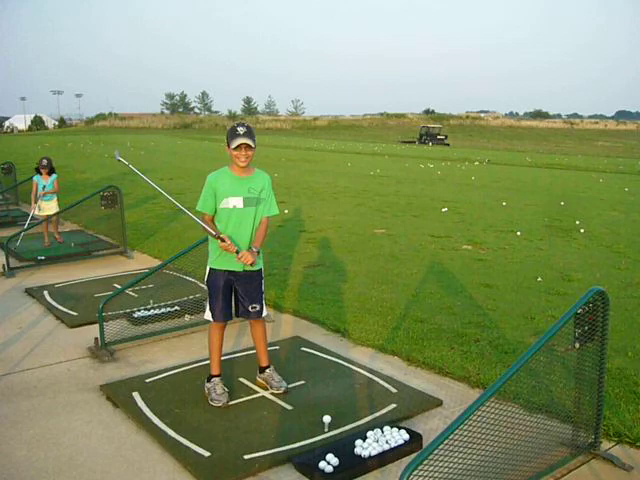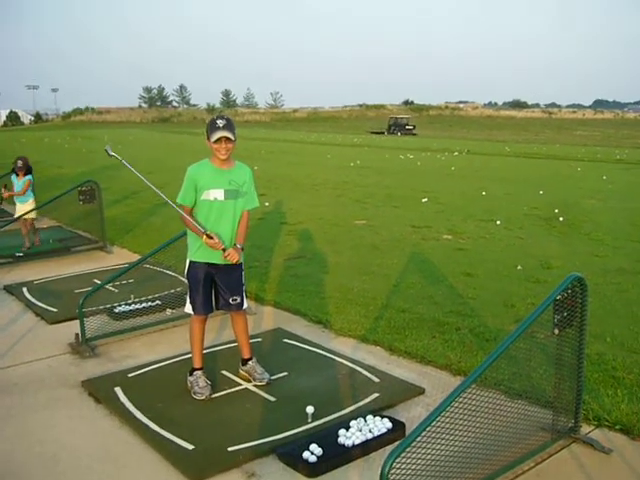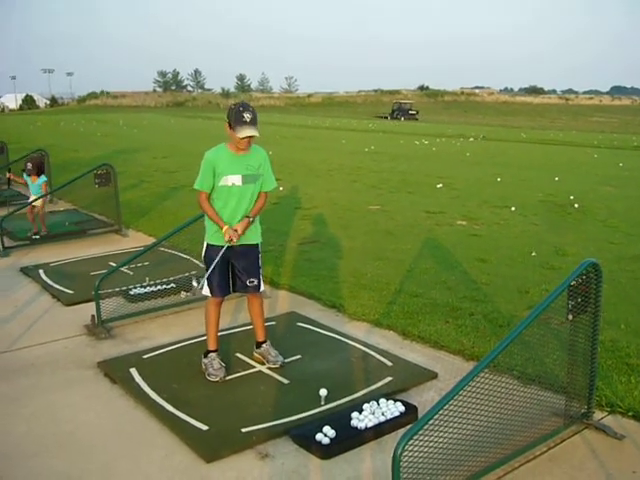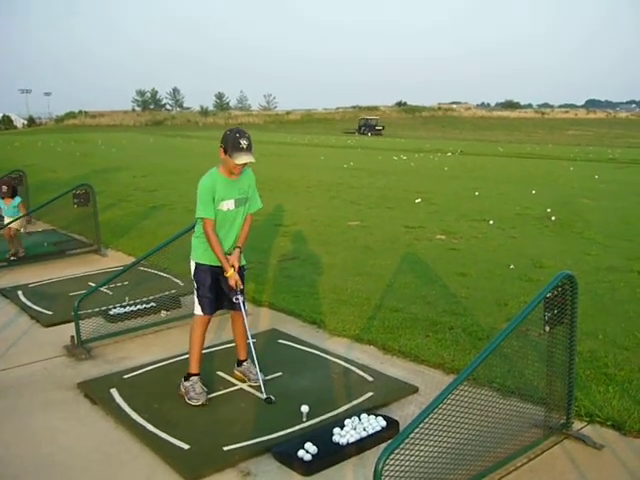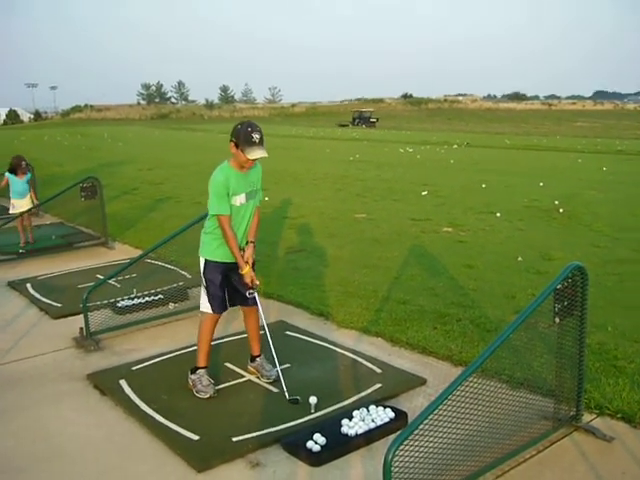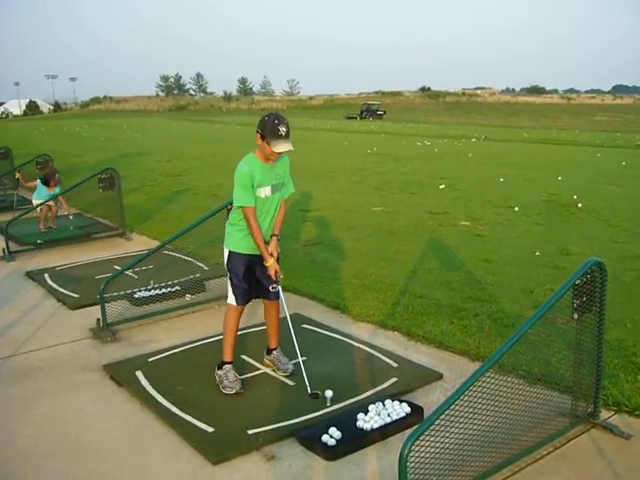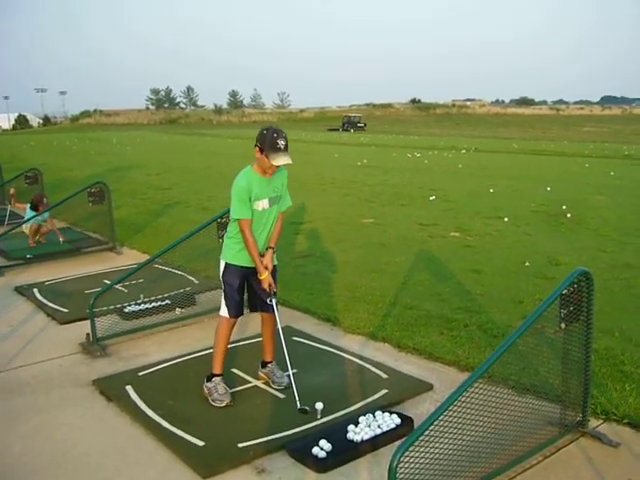
dt=0.7s
person 1, frame 1
left shoulder: (263, 180)
right shoulder: (215, 180)
left elbow: (264, 220)
right elbow: (206, 220)
left wrist: (254, 249)
right wrist: (220, 239)
left hip: (251, 263)
right hip: (220, 264)
left knee: (257, 317)
right knee: (218, 320)
left ankle: (265, 371)
right ankle: (214, 379)
person 1, frame 2
left shoulder: (244, 172)
right shoulder: (196, 172)
left elbow: (245, 214)
right elbow: (184, 213)
left wrist: (238, 247)
right wrist: (204, 236)
left hip: (231, 257)
right hip: (200, 256)
left knee: (238, 309)
right knee: (199, 313)
left ankle: (247, 362)
right ankle: (197, 372)
person 1, frame 3
left shoulder: (261, 155)
right shoulder: (213, 157)
left elbow: (263, 195)
right elbow: (203, 200)
left wrist: (247, 220)
right wrist: (225, 228)
left hip: (249, 238)
right hip: (217, 239)
left knee: (254, 291)
right knee: (216, 295)
left ankle: (261, 345)
right ankle: (211, 354)
person 1, frame 4
left shoulder: (249, 177)
right shoulder: (208, 182)
left elbow: (248, 216)
right elbow: (209, 229)
left wrist: (237, 251)
right wrist: (227, 268)
left hip: (234, 257)
right hip: (206, 258)
left knee: (238, 310)
right knee: (204, 314)
left ankle: (242, 363)
right ankle: (191, 378)
person 1, frame 5
left shoulder: (256, 170)
right shoulder: (220, 178)
right elbow: (225, 226)
left wrist: (250, 247)
right wrist: (242, 265)
left hip: (243, 251)
right hip: (217, 254)
left knee: (251, 305)
right knee: (213, 311)
left ankle: (256, 359)
right ankle: (199, 371)
person 1, frame 6
left shoulder: (283, 162)
right shoulder: (245, 169)
right elbow: (250, 218)
left wrist: (275, 239)
right wrist: (266, 257)
left hip: (267, 244)
right hip: (241, 246)
left knee: (273, 297)
right knee: (237, 303)
left ankle: (272, 351)
right ankle: (225, 366)
person 1, frame 7
left shoulder: (281, 175)
right shoulder: (243, 182)
right elbow: (246, 231)
left wrist: (271, 252)
right wrist: (261, 270)
left hip: (265, 257)
right hip: (237, 259)
left knee: (269, 311)
right knee: (229, 315)
left ankle: (267, 365)
right ankle: (214, 378)
